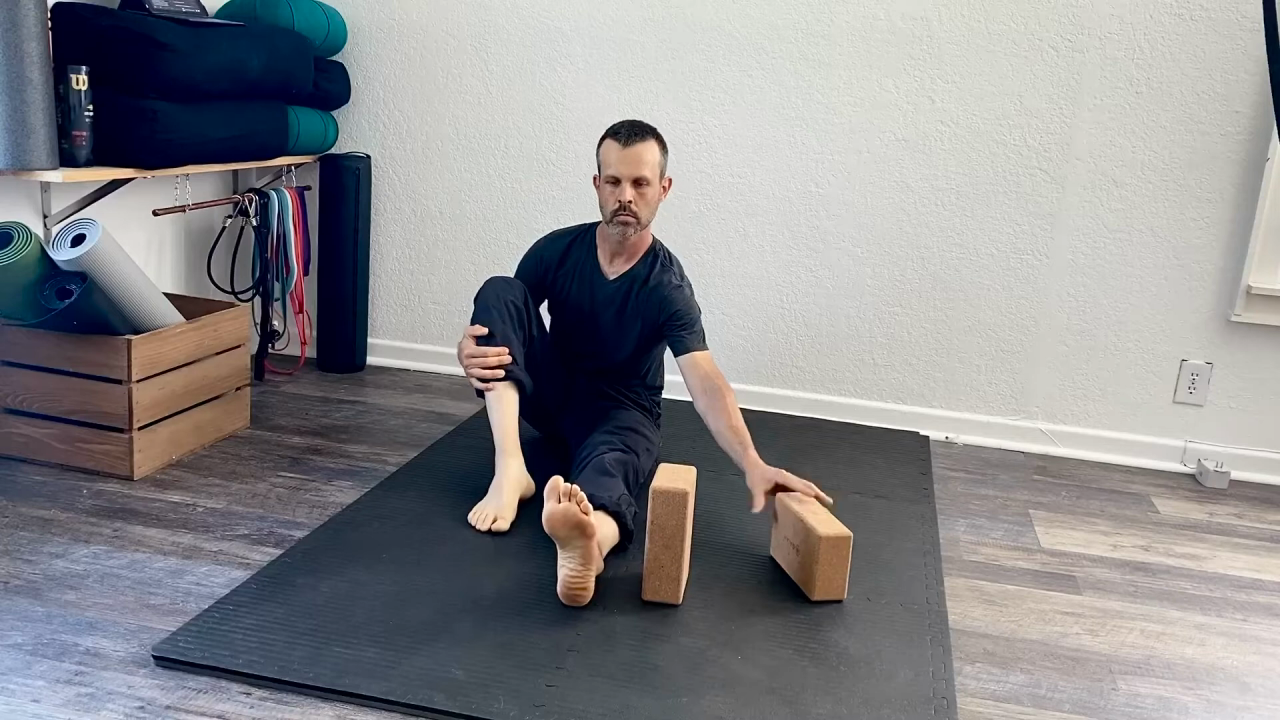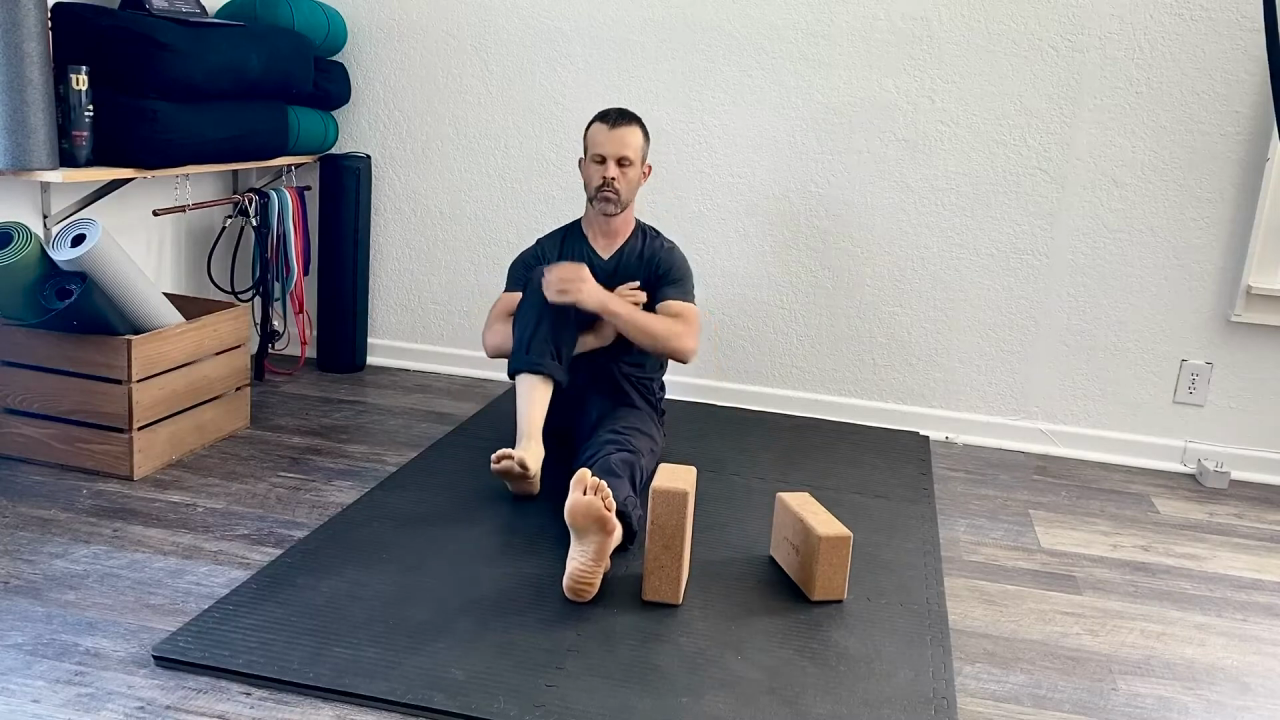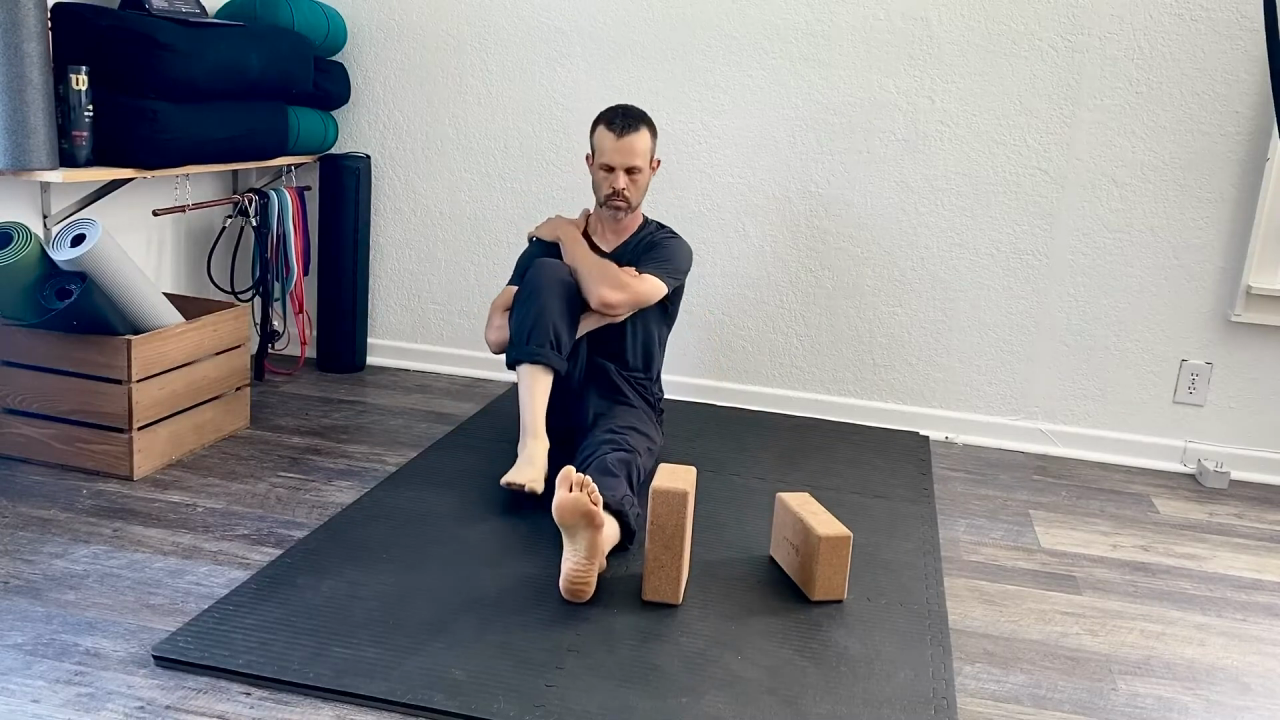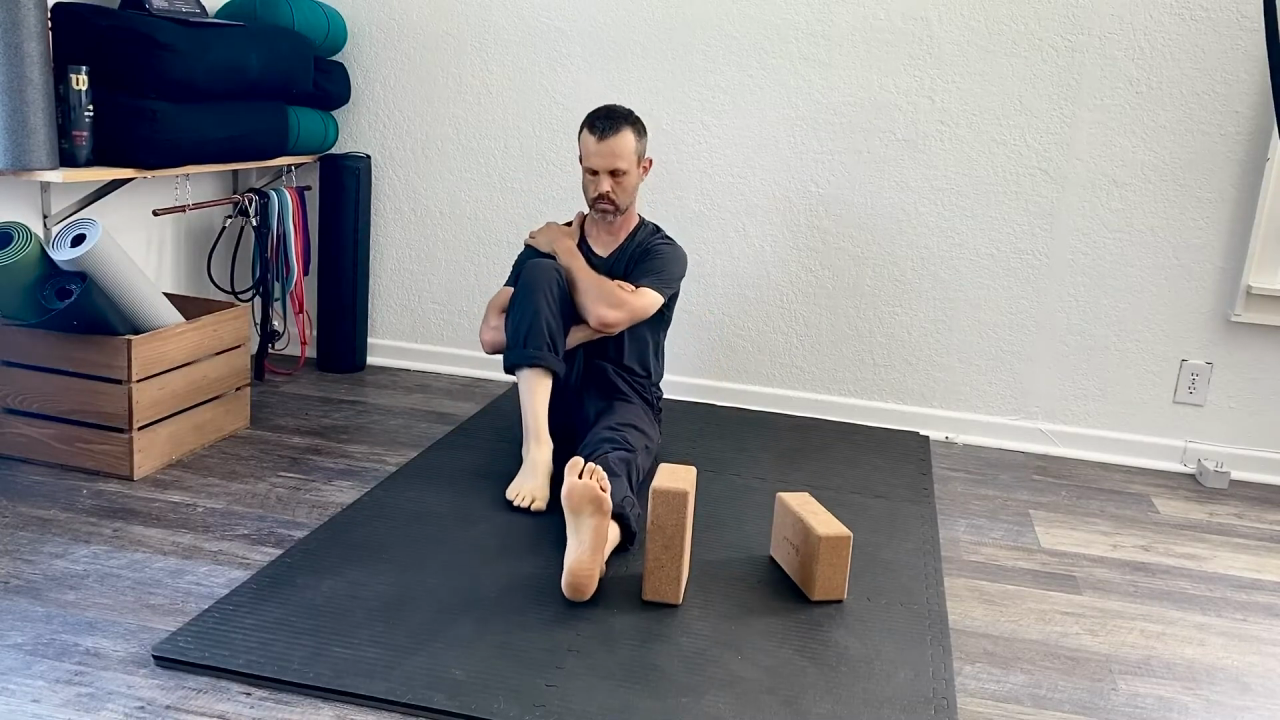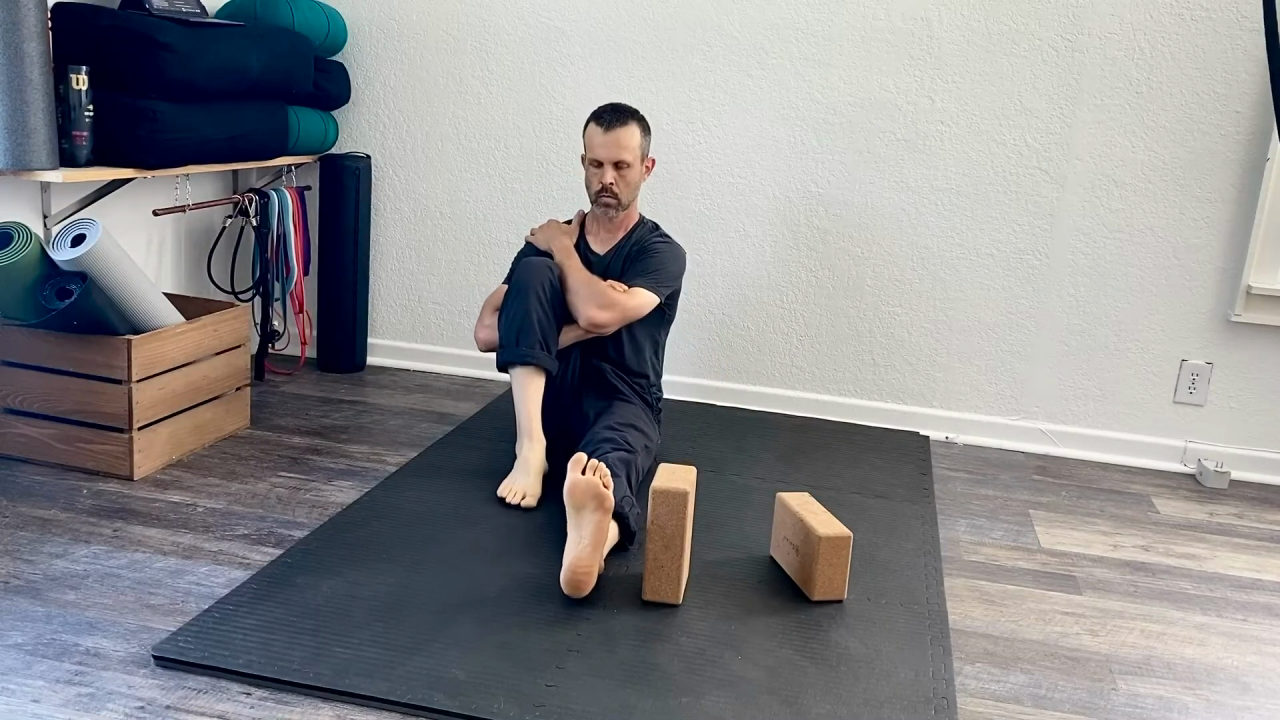
dt=1s
person 1, frame 1
left shoulder: (667, 286)
right shoulder: (556, 250)
left elbow: (705, 383)
right elbow: (499, 315)
left wrist: (753, 466)
right wrist: (470, 350)
left hip: (621, 407)
right hip: (551, 393)
left knee: (608, 466)
right knee: (498, 291)
left ankle: (587, 543)
right ankle: (510, 469)
person 1, frame 2
left shoulder: (662, 256)
right shoulder: (547, 251)
left elbow: (684, 343)
right elbow: (495, 339)
left wrist: (601, 301)
right wrist: (597, 330)
left hip: (627, 406)
right hip: (556, 400)
left knee: (613, 466)
right knee: (542, 282)
left ankle: (597, 540)
right ankle: (531, 446)
person 1, frame 3
left shoulder: (668, 248)
right shoulder: (548, 245)
left elbow: (610, 295)
right elbow: (496, 333)
left wrist: (568, 235)
right wrist: (592, 318)
left hip: (625, 405)
right hip: (555, 400)
left knee: (610, 468)
right knee: (547, 275)
left ankle: (589, 545)
right ankle: (533, 444)
person 1, frame 4
left shoulder: (662, 253)
right shoulder: (546, 246)
left elbow: (608, 313)
right elbow: (491, 334)
left wrist: (564, 249)
right wrist: (587, 330)
left hip: (623, 406)
right hip: (552, 400)
left knee: (611, 462)
right knee: (541, 275)
left ankle: (592, 546)
right ankle: (538, 448)
person 1, frame 5
left shoulder: (661, 253)
right shoulder: (546, 243)
left elbow: (599, 313)
right elbow: (486, 332)
left wrist: (562, 249)
right wrist: (584, 329)
left hip: (622, 405)
right hip: (551, 400)
left knee: (609, 461)
right knee: (534, 273)
left ankle: (592, 540)
right ankle: (531, 447)
